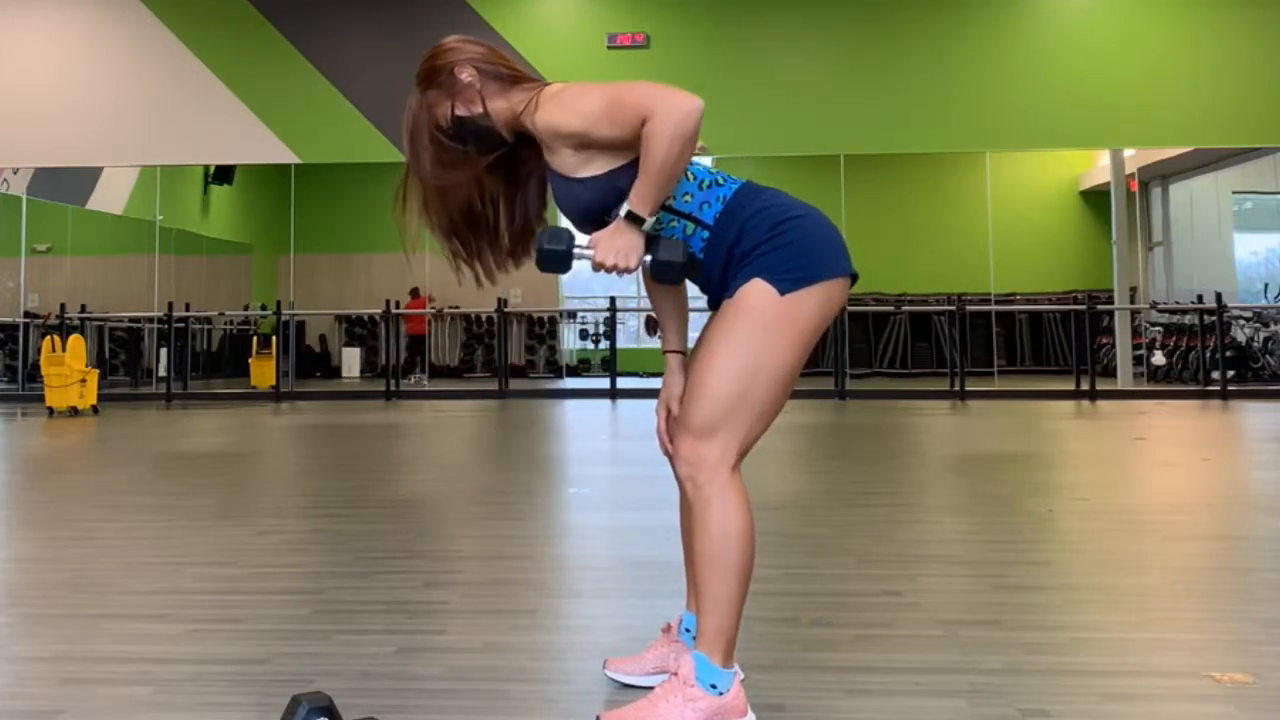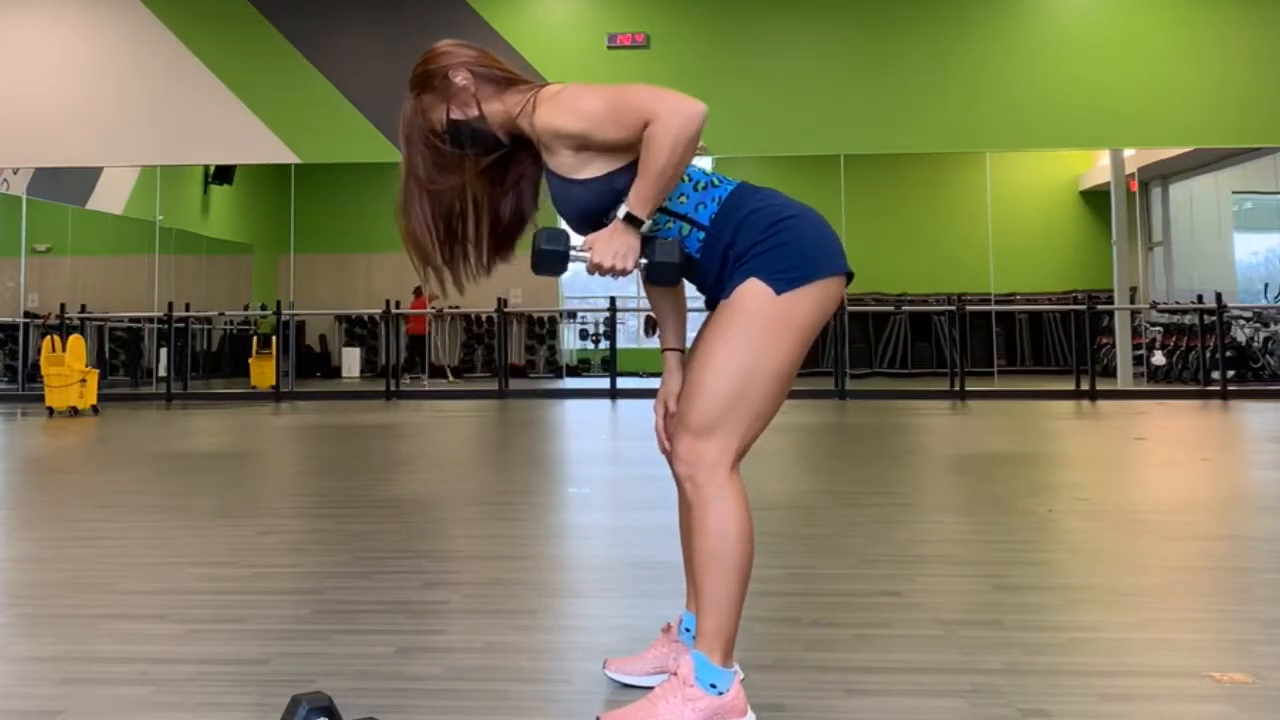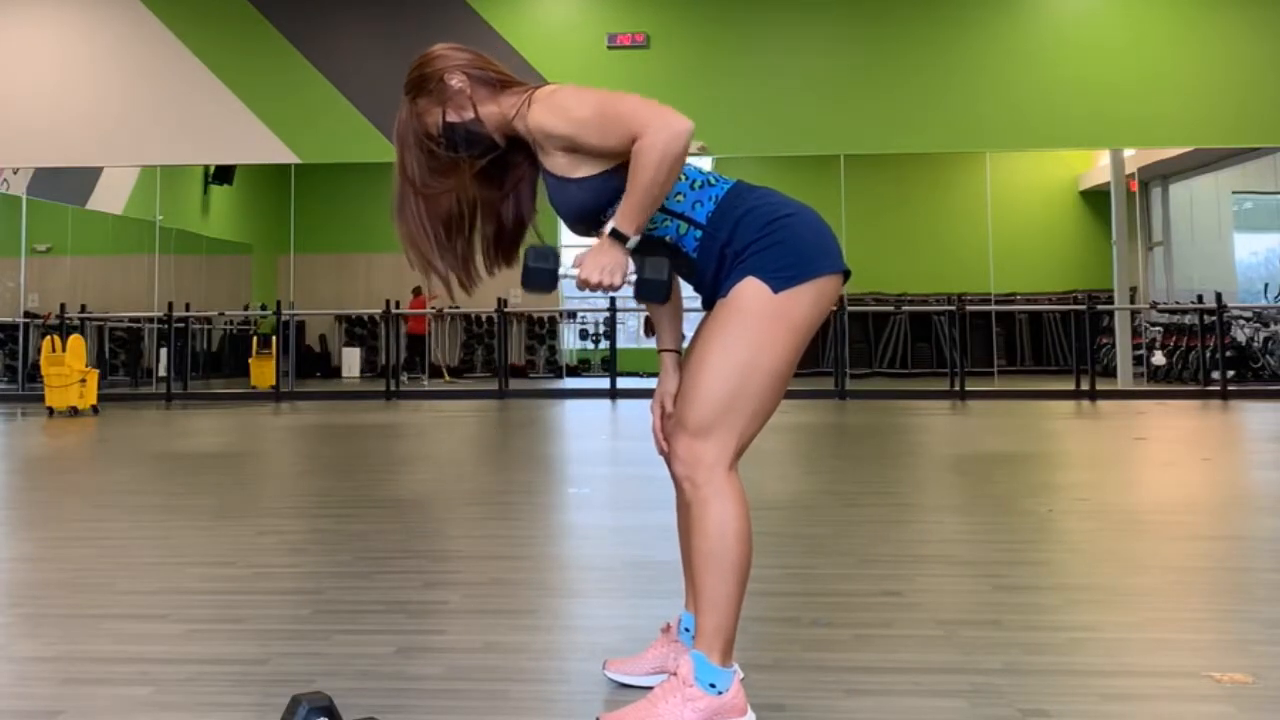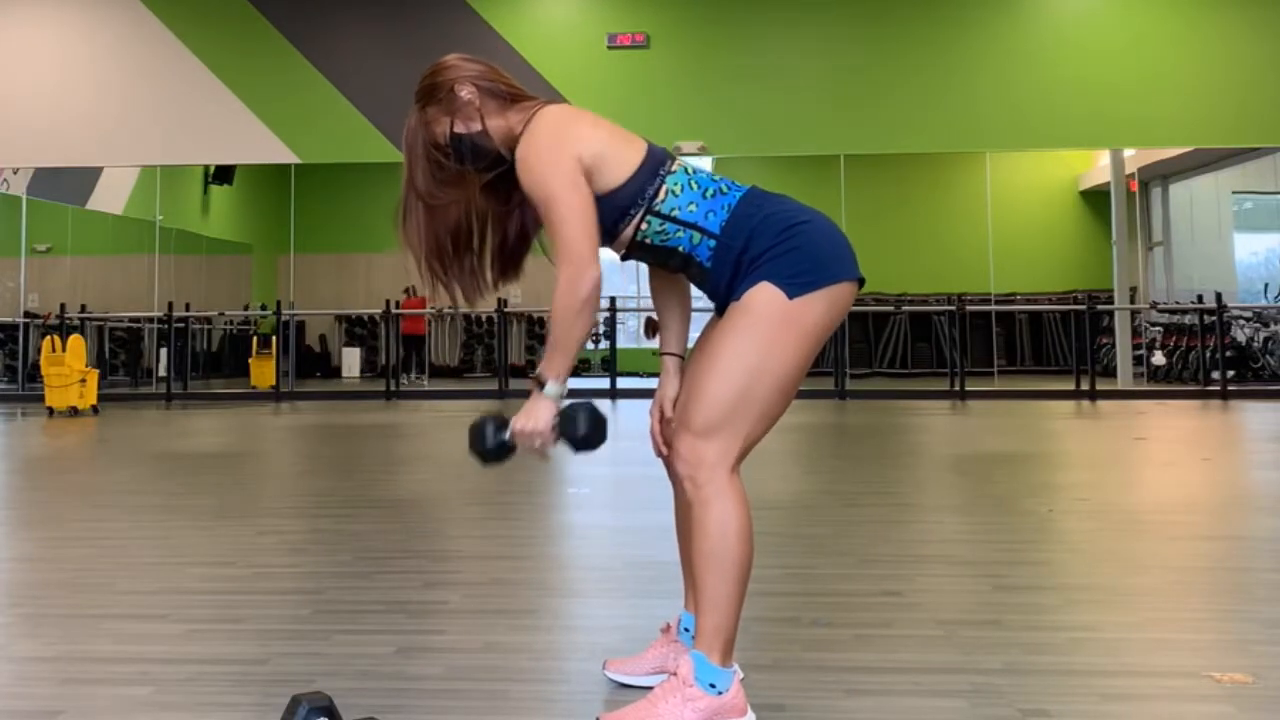
dt=0.3s
person 1, frame 1
left shoulder: (553, 111)
right shoulder: (539, 146)
left elbow: (680, 109)
right elbow: (663, 246)
left wrist: (630, 222)
right wrist: (675, 361)
left hip: (783, 254)
right hip: (776, 257)
left knee: (704, 455)
right knee: (693, 452)
right ankle: (694, 638)
person 1, frame 2
left shoulder: (553, 113)
right shoulder: (540, 147)
left elbow: (681, 114)
right elbow: (662, 245)
left wrist: (628, 225)
right wrist: (674, 363)
left hip: (781, 253)
right hip: (771, 257)
left knee: (703, 455)
right knee: (691, 450)
right ankle: (694, 637)
person 1, frame 3
left shoulder: (548, 111)
right shoulder: (537, 147)
left elbow: (668, 130)
right elbow: (658, 241)
left wrist: (615, 240)
right wrist: (671, 363)
left hip: (778, 251)
right hip: (769, 258)
left knee: (700, 454)
right knee: (687, 450)
right ankle: (694, 638)
person 1, frame 4
left shoulder: (540, 144)
right shoulder: (560, 135)
left elbow: (580, 280)
right elbow: (667, 241)
left wrist: (545, 393)
right wrist: (672, 365)
left hip: (793, 260)
right hip: (785, 261)
left knee: (703, 454)
right knee: (683, 447)
right ankle: (692, 637)
